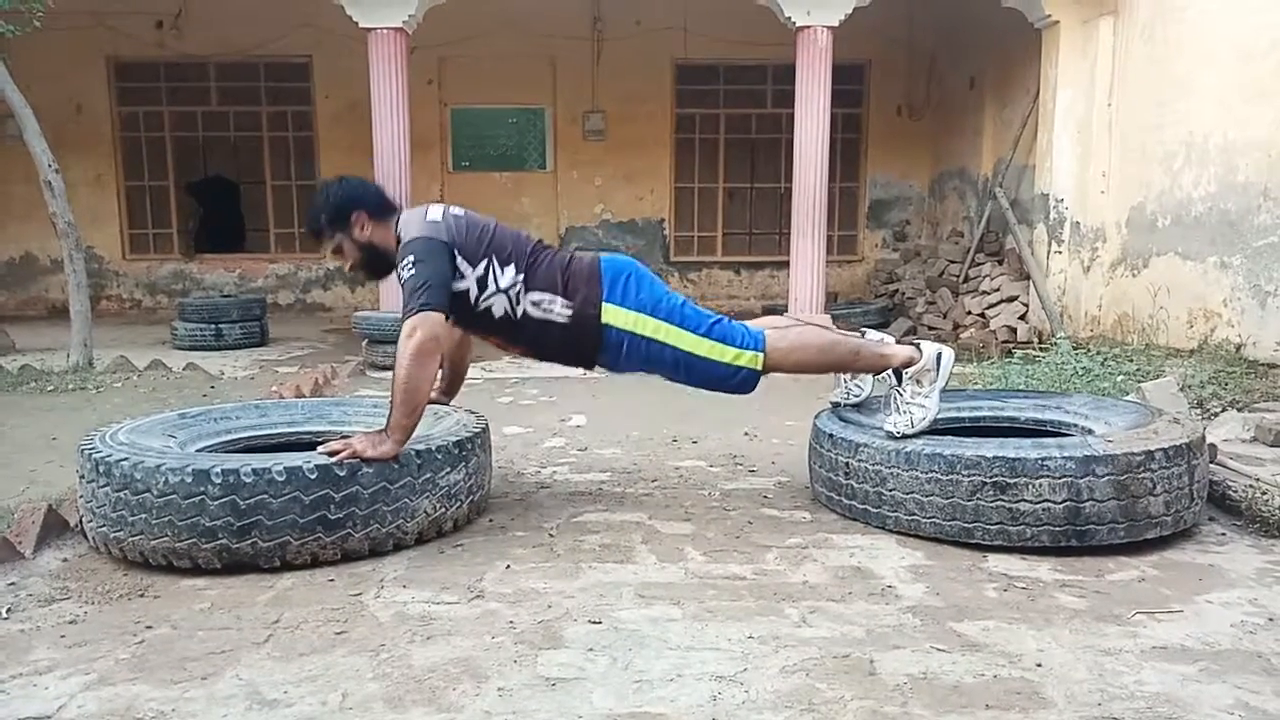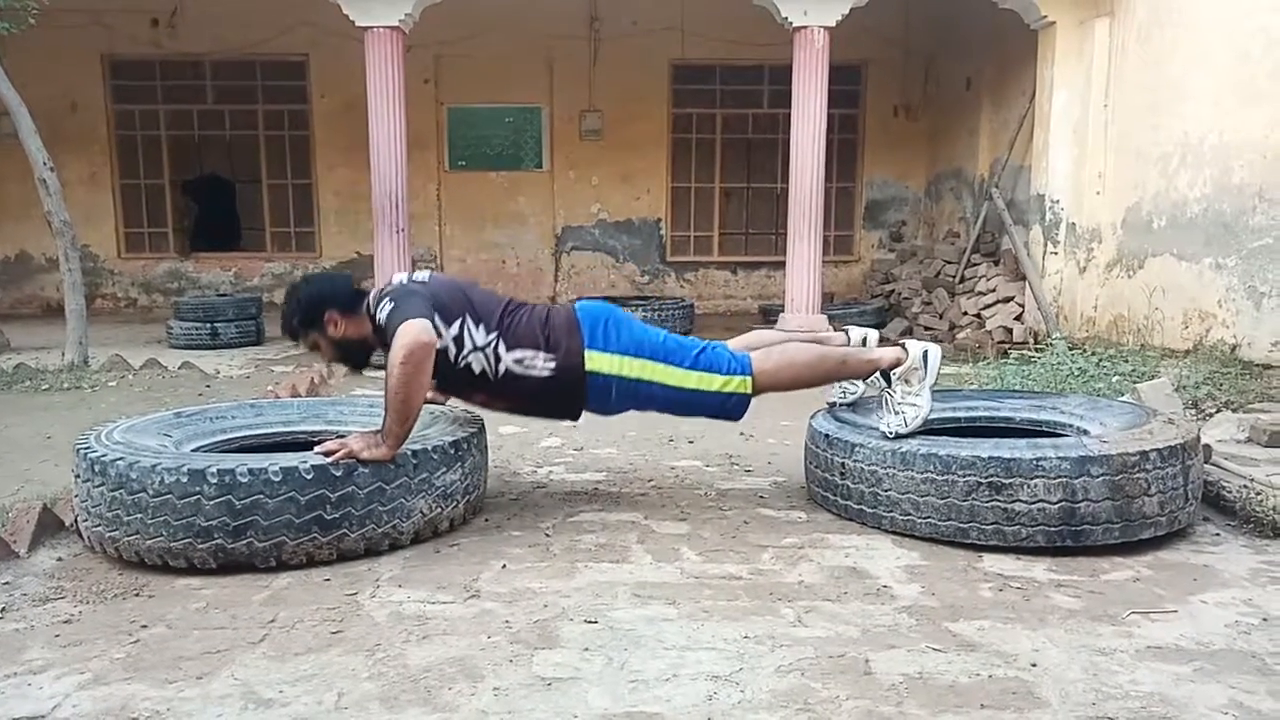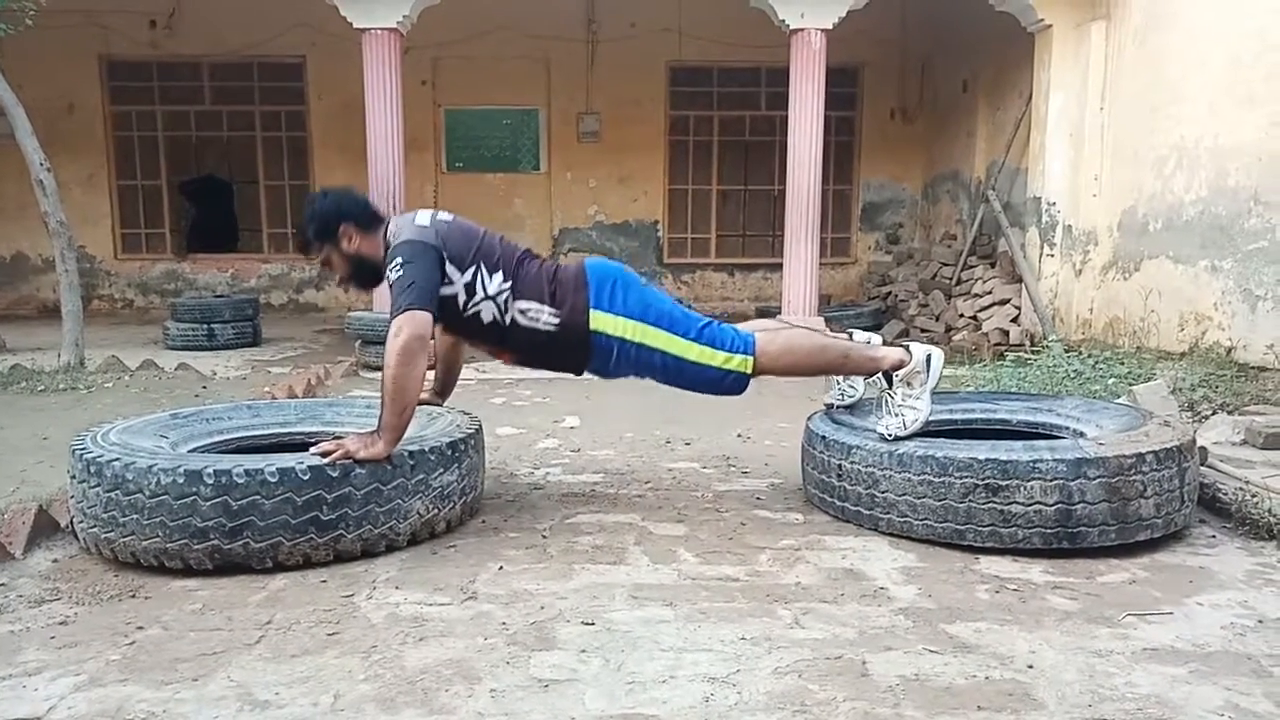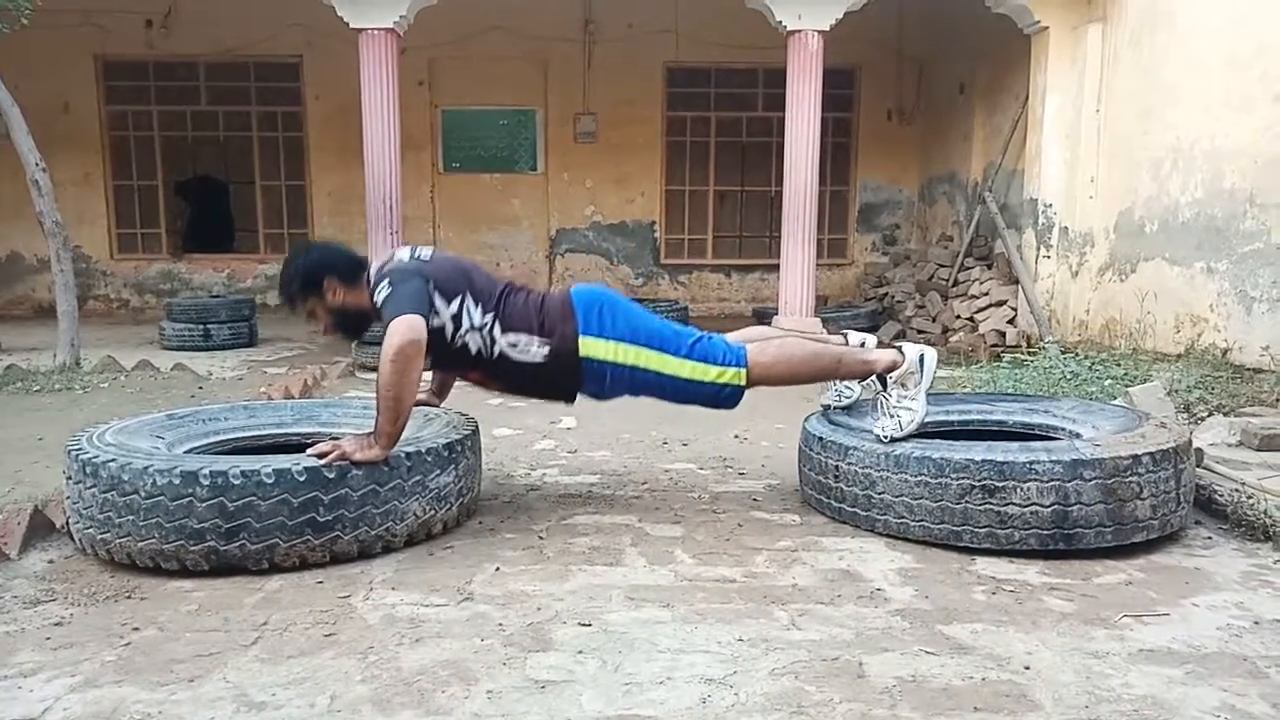
dt=0.5s
person 1, frame 1
left shoulder: (418, 242)
right shoulder: (430, 233)
left elbow: (423, 337)
right elbow: (458, 322)
left wrist: (391, 438)
right wrist: (444, 392)
left hip: (606, 308)
right hip: (601, 298)
left knee: (752, 354)
right knee: (743, 337)
left ankle: (909, 358)
right ankle: (863, 342)
person 1, frame 2
left shoulder: (393, 301)
right shoulder: (411, 296)
left elbow: (415, 350)
left wrist: (387, 441)
right wrist: (435, 393)
left hip: (591, 355)
right hip: (584, 343)
left knee: (744, 375)
right knee: (726, 354)
left ankle: (901, 360)
right ankle: (849, 343)
person 1, frame 3
left shoulder: (406, 248)
right shoulder: (420, 238)
left elbow: (410, 335)
right elbow: (449, 321)
left wrist: (384, 438)
right wrist: (438, 394)
left hip: (595, 314)
right hip: (590, 302)
left knee: (745, 355)
right knee: (734, 340)
left ankle: (900, 361)
right ankle: (856, 347)
person 1, frame 4
left shoulder: (392, 280)
right shoulder: (409, 274)
left elbow: (405, 345)
left wrist: (379, 441)
right wrist: (432, 397)
left hip: (586, 339)
right hip: (580, 329)
left knee: (738, 365)
right knee: (722, 346)
left ankle: (896, 364)
right ankle: (847, 344)
